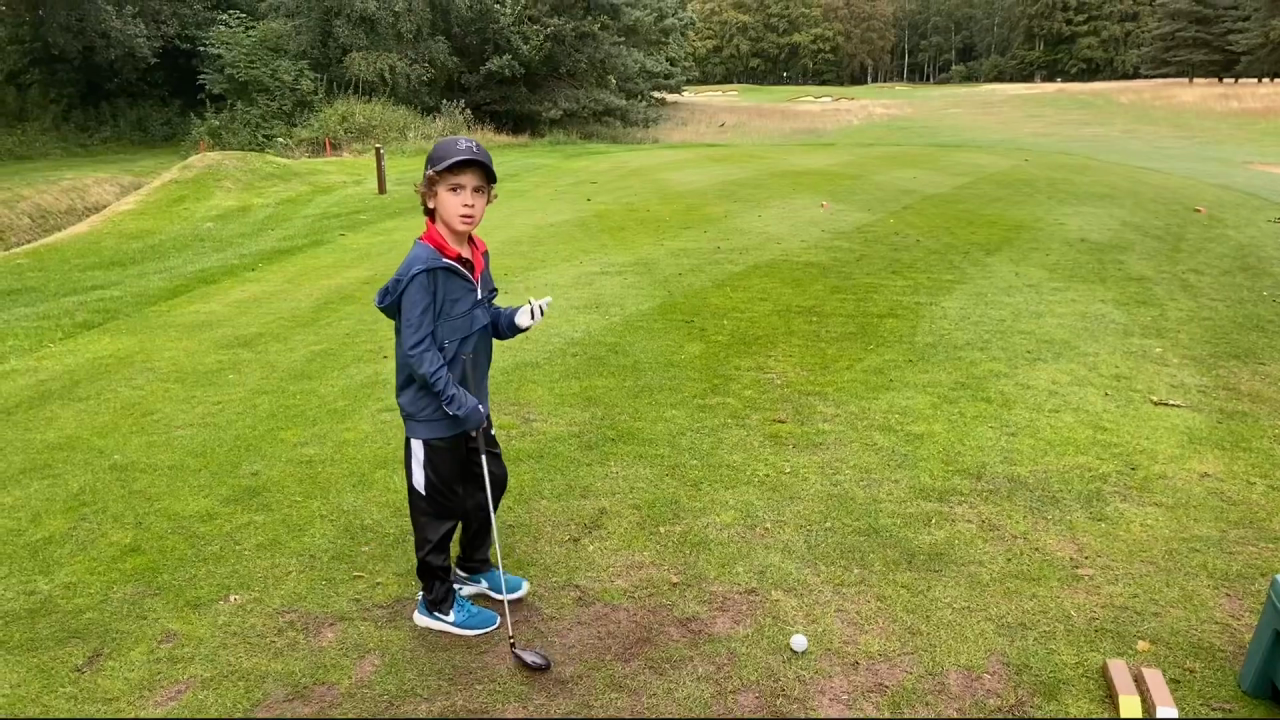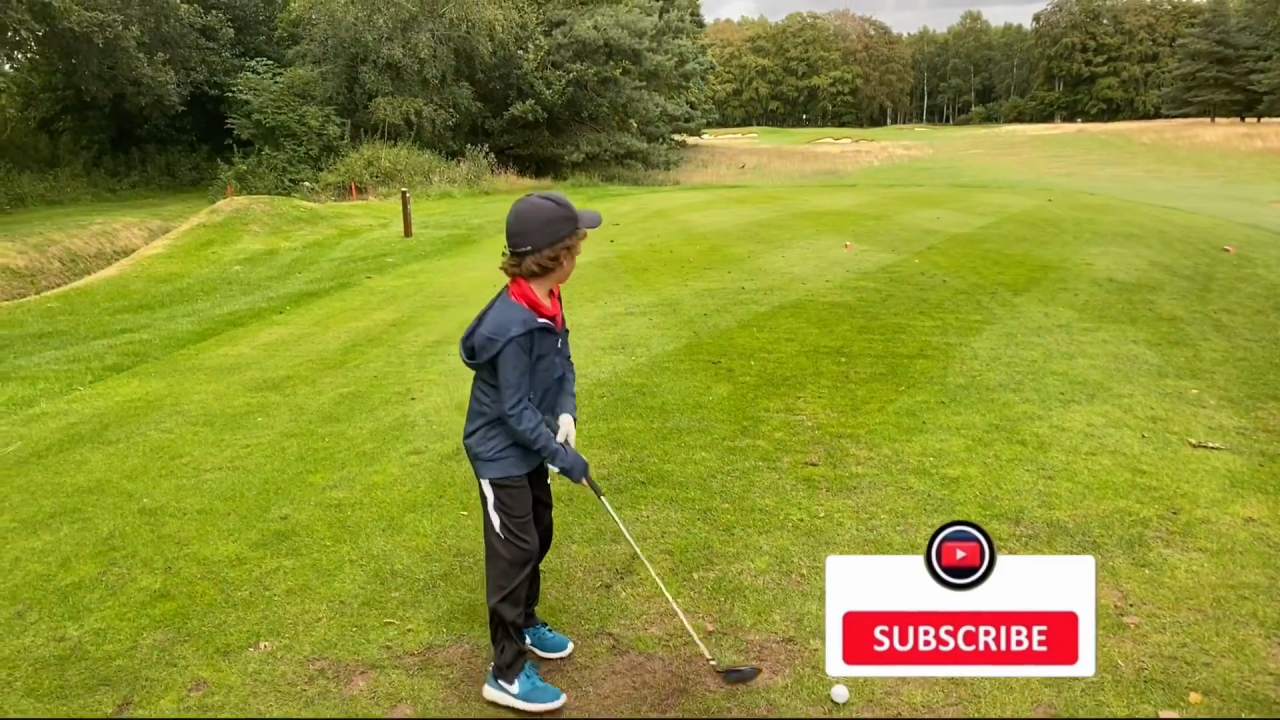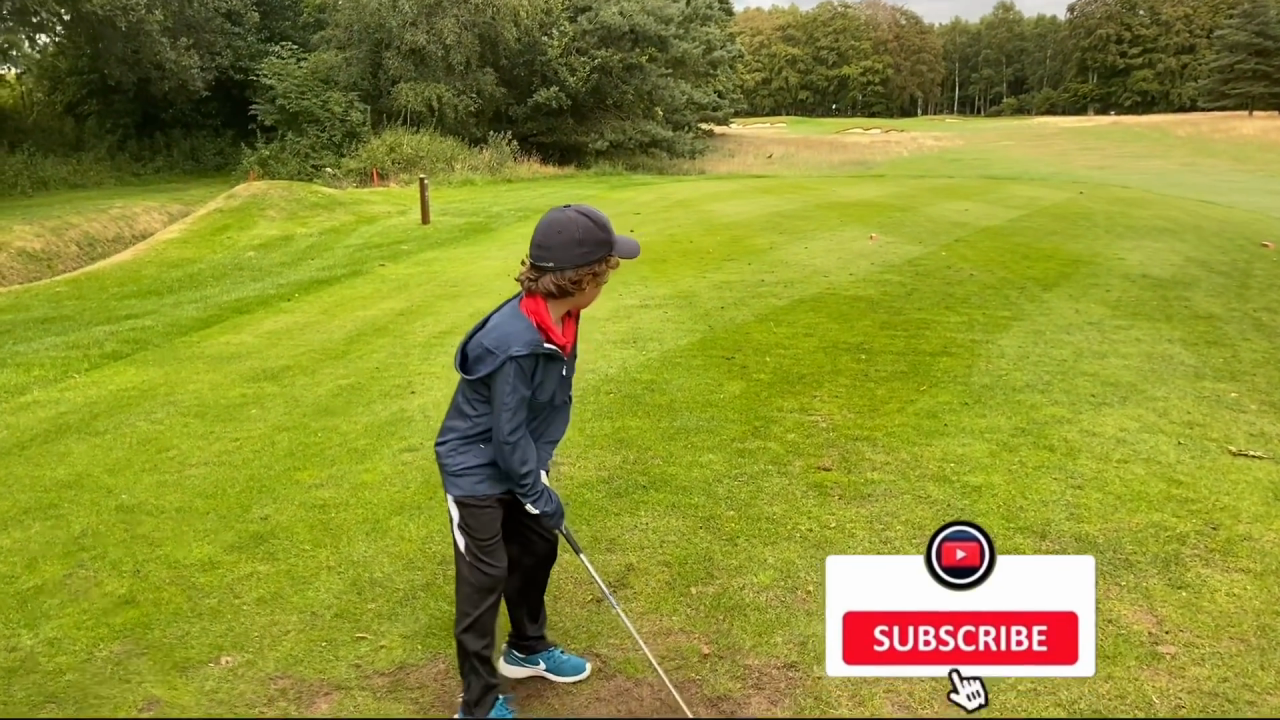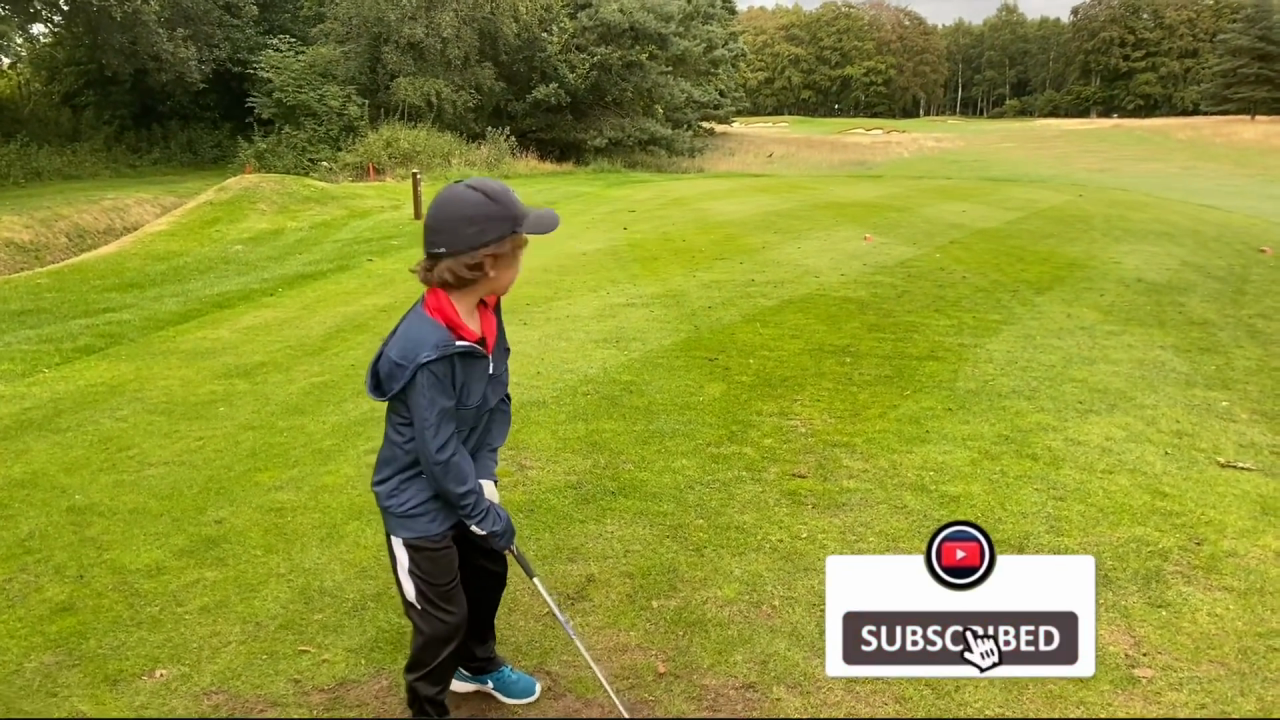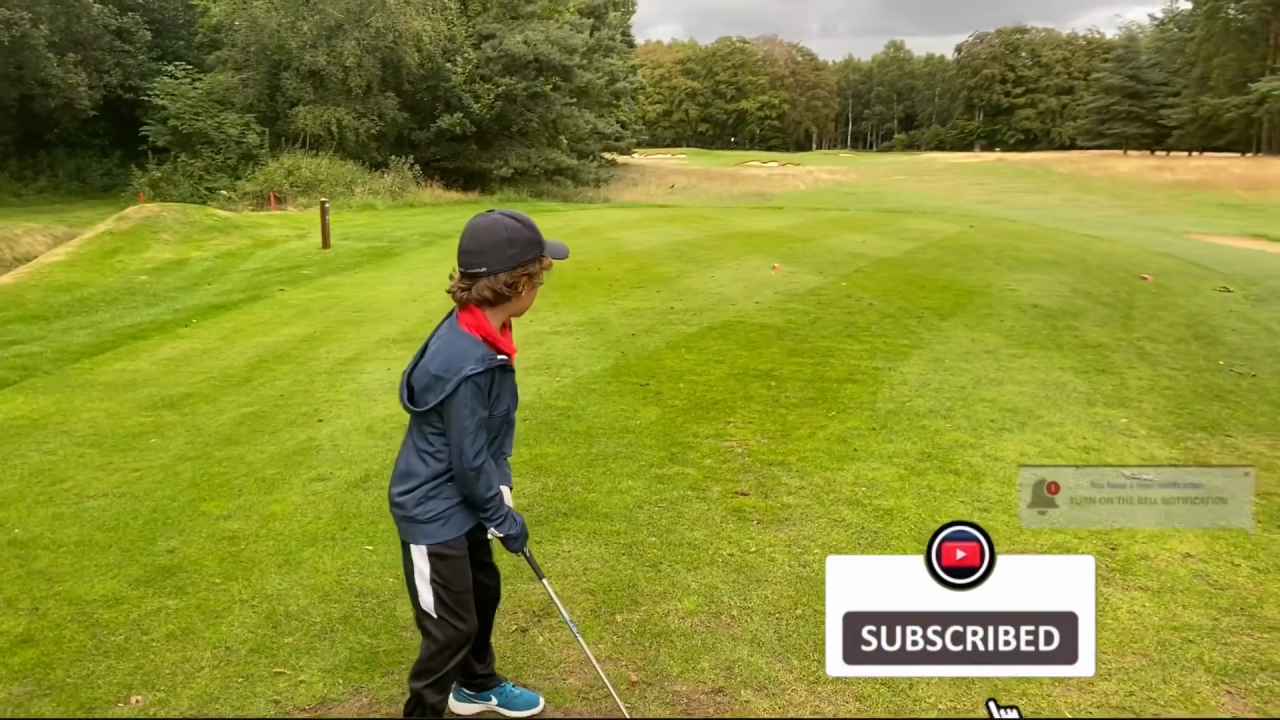
dt=1s
person 1, frame 1
left shoulder: (475, 255)
right shoulder: (423, 269)
right elbow: (417, 351)
left wrist: (514, 319)
right wrist: (458, 404)
left hip: (470, 403)
right hip: (433, 413)
left knee: (490, 482)
right knee: (440, 506)
left ankle: (474, 569)
right ankle: (437, 602)
person 1, frame 2
left shoulder: (548, 301)
right shoulder: (513, 326)
left elbow: (562, 361)
right elbow: (515, 409)
left wrist: (566, 411)
right wrist: (559, 455)
left hip: (531, 444)
right hip: (501, 451)
left knee: (538, 537)
right knee: (515, 551)
left ankle: (523, 623)
right ankle: (507, 673)
person 1, frame 3
left shoulder: (558, 318)
right shoulder: (515, 344)
left elbow: (557, 402)
right elbow: (509, 432)
left wrist: (540, 470)
right wrist: (538, 493)
left hip: (513, 461)
right hip: (475, 467)
left knee: (538, 548)
right knee: (486, 575)
left ankle: (527, 649)
person 1, frame 4
left shoulder: (486, 313)
right shoulder: (426, 350)
left elbow: (497, 402)
right elbow: (439, 451)
left wrist: (486, 479)
right wrist: (483, 512)
left hip: (462, 489)
right hip: (421, 503)
left knee: (488, 575)
right knee: (443, 616)
left ankle: (477, 664)
person 1, frame 5
left shoulder: (487, 334)
right shoulder: (464, 364)
left elbow: (496, 429)
right elbow: (469, 459)
left wrist: (502, 490)
right wrist: (503, 518)
left hip: (462, 501)
right hip: (433, 510)
left knee: (483, 590)
right knee: (451, 625)
